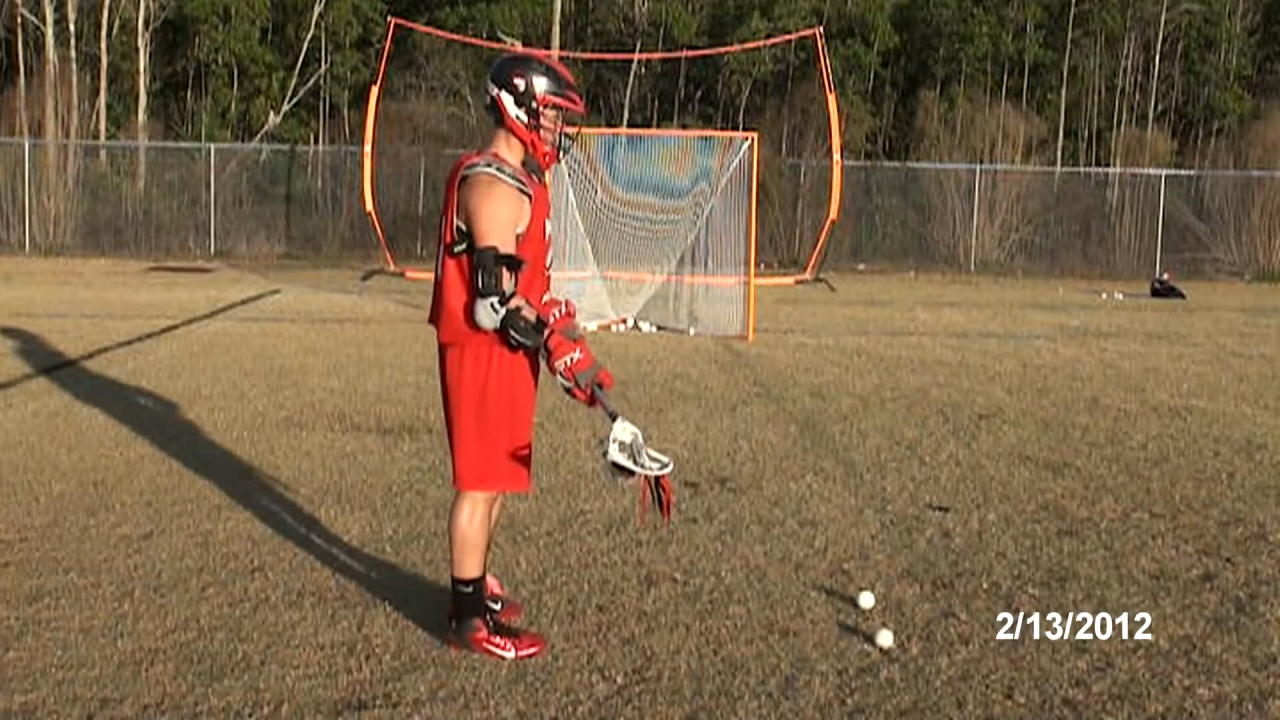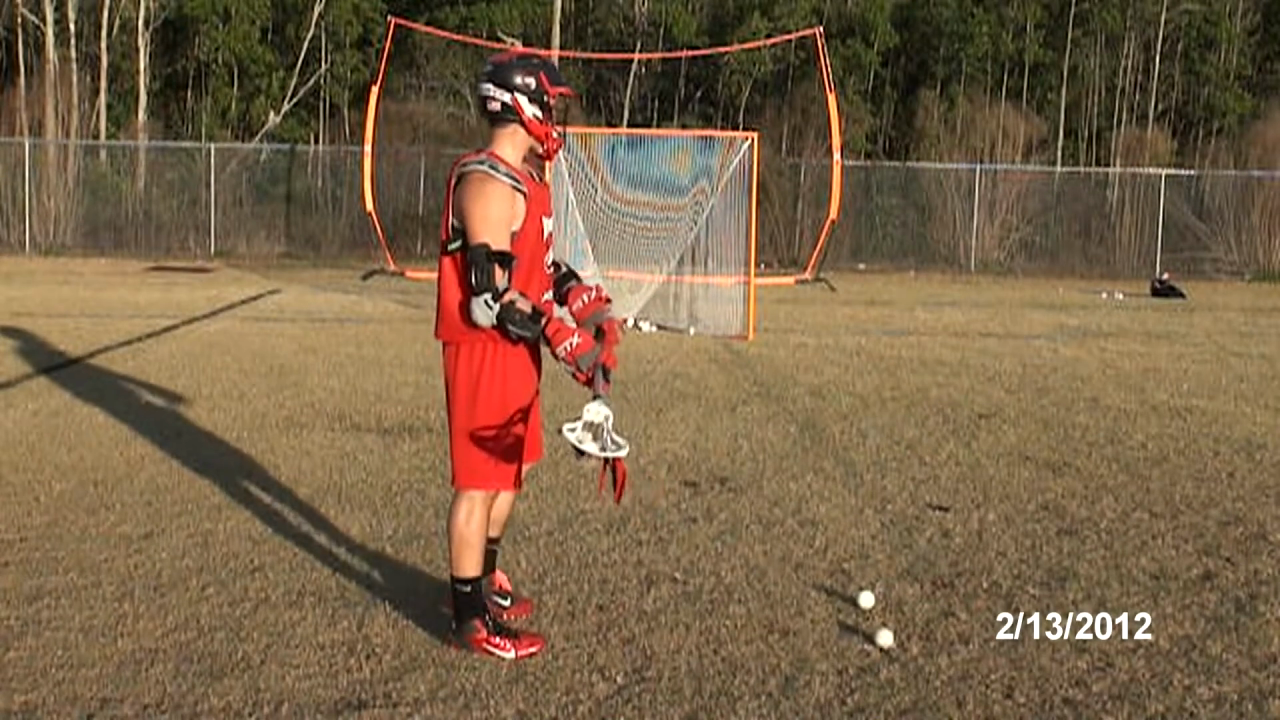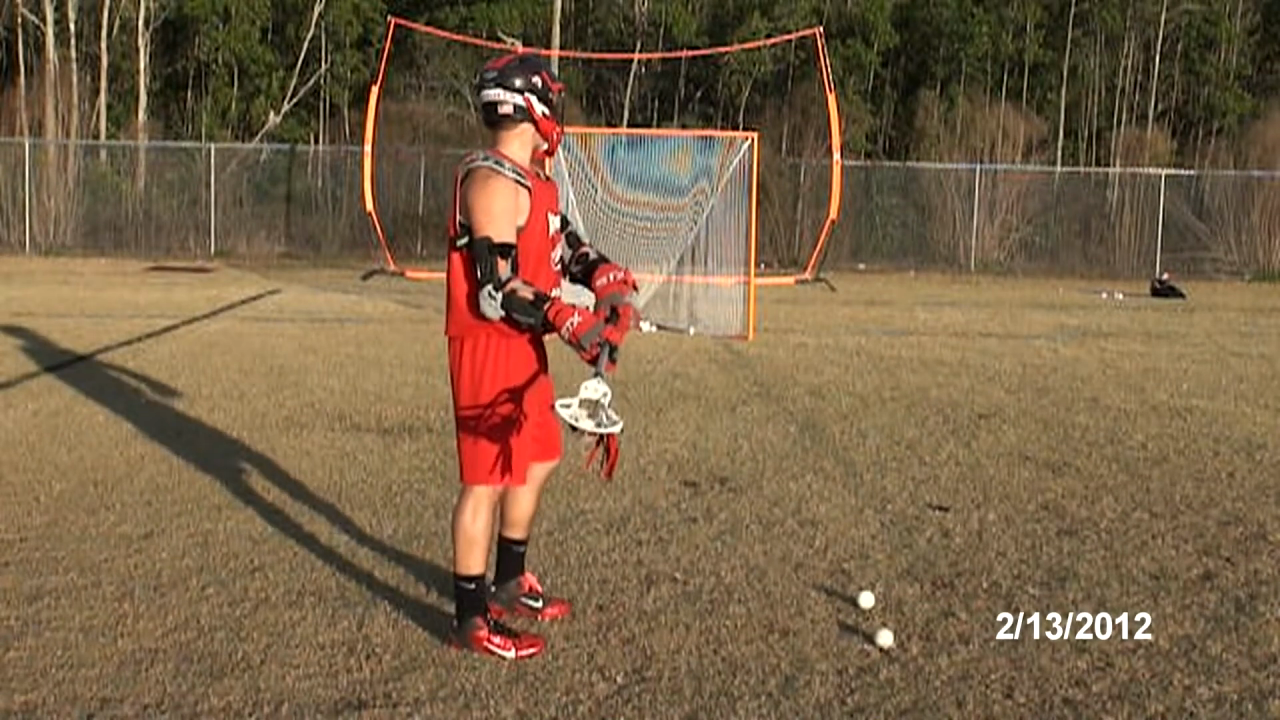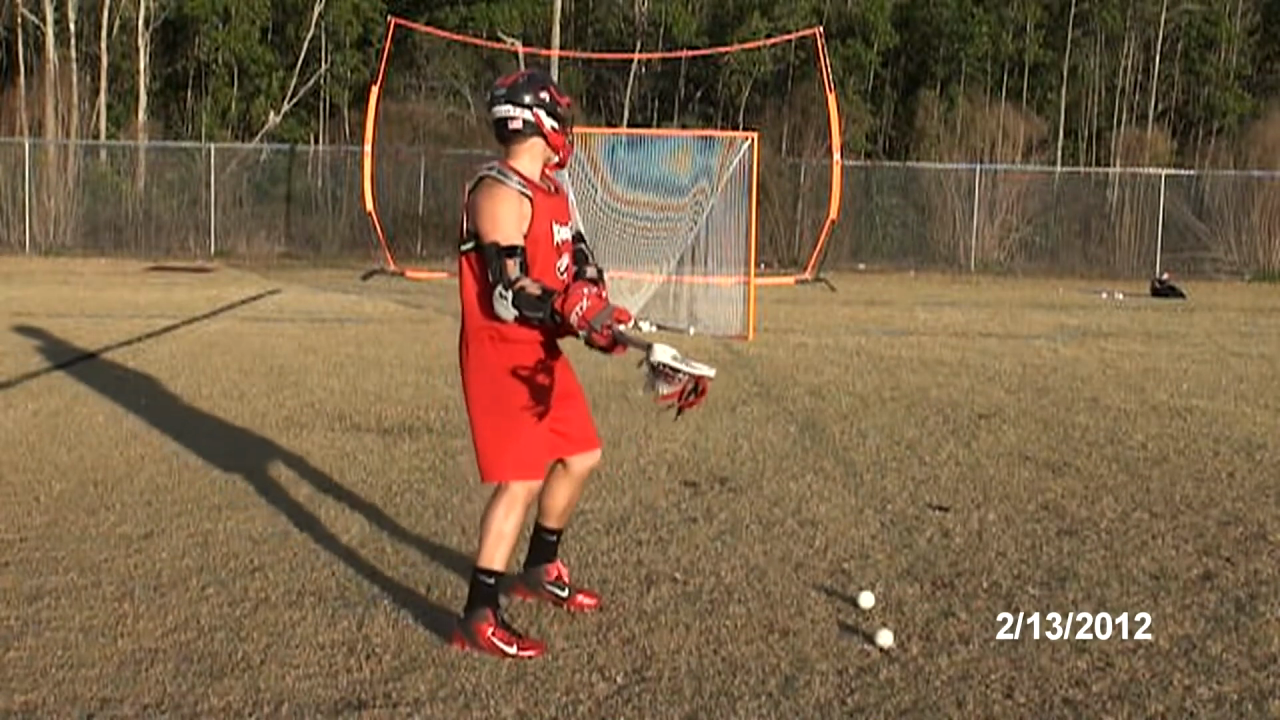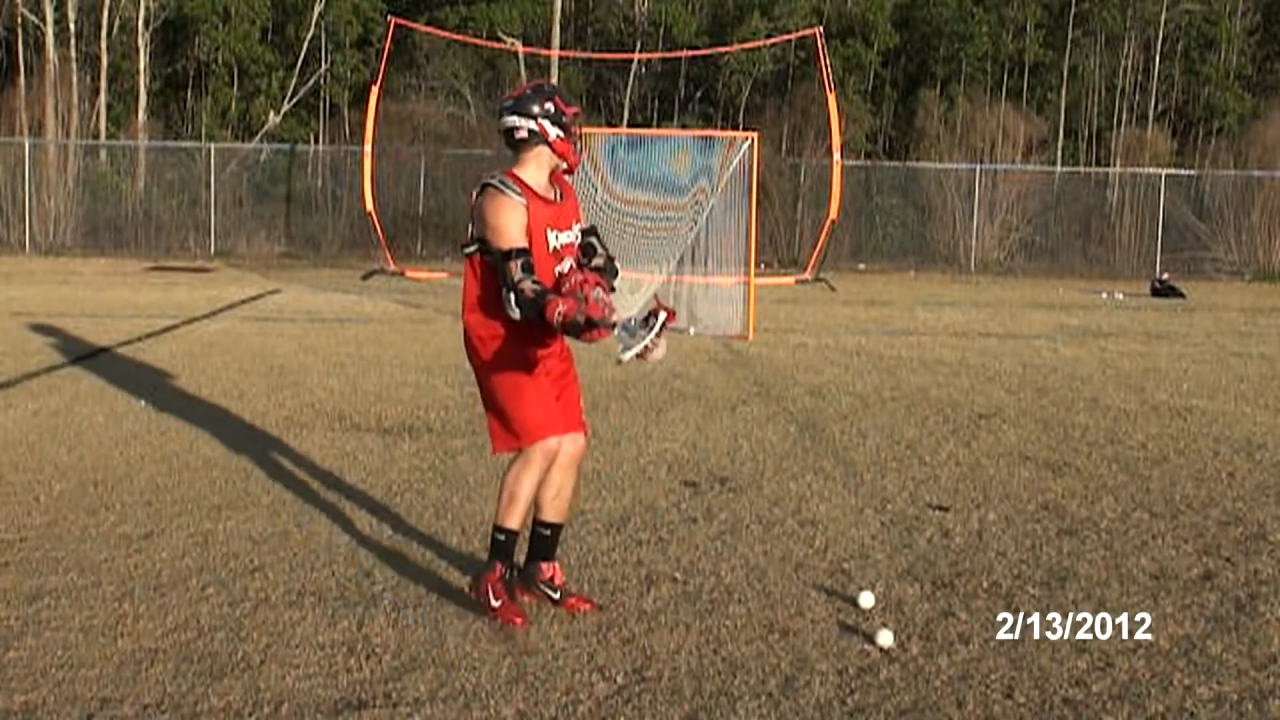
dt=1s
person 1, frame 1
left shoulder: (513, 178)
right shoulder: (494, 186)
right elbow: (495, 295)
left wrist: (550, 314)
right wrist: (558, 346)
left hip: (502, 349)
right hip: (485, 351)
left knee: (495, 476)
right knee: (481, 482)
left ankle: (474, 586)
right ankle: (471, 617)
person 1, frame 2
left shoulder: (522, 176)
right shoulder: (489, 185)
right elbow: (491, 296)
left wrist: (582, 297)
right wrist: (562, 337)
left hip: (513, 349)
right hip: (484, 352)
left knee: (512, 467)
right knee: (480, 482)
left ankle: (483, 579)
right ankle: (471, 618)
person 1, frame 3
left shoulder: (532, 178)
right shoulder: (493, 182)
left elbow: (564, 243)
right elbow: (496, 291)
left wrist: (607, 277)
right wrist: (566, 319)
left hip: (523, 347)
right hip: (488, 348)
left knee: (535, 464)
right knee: (488, 479)
left ankle: (509, 583)
right ankle: (471, 617)
person 1, frame 4
left shoulder: (551, 190)
right shoulder: (499, 193)
left elbow: (578, 257)
right elbow: (509, 292)
left wrist: (591, 295)
right wrist: (570, 308)
left hip: (540, 350)
right hip: (500, 353)
left knee: (579, 457)
right knee: (520, 480)
left ankle: (540, 571)
right ankle: (479, 617)
person 1, frame 5
left shoulder: (564, 193)
right shoulder: (502, 201)
left elbow: (597, 257)
right elbow: (517, 292)
left wrist: (592, 282)
right wrist: (561, 312)
left hip: (547, 340)
right hip: (501, 341)
left knee: (571, 447)
right knee: (545, 443)
left ankle: (540, 570)
right ankle: (496, 569)
